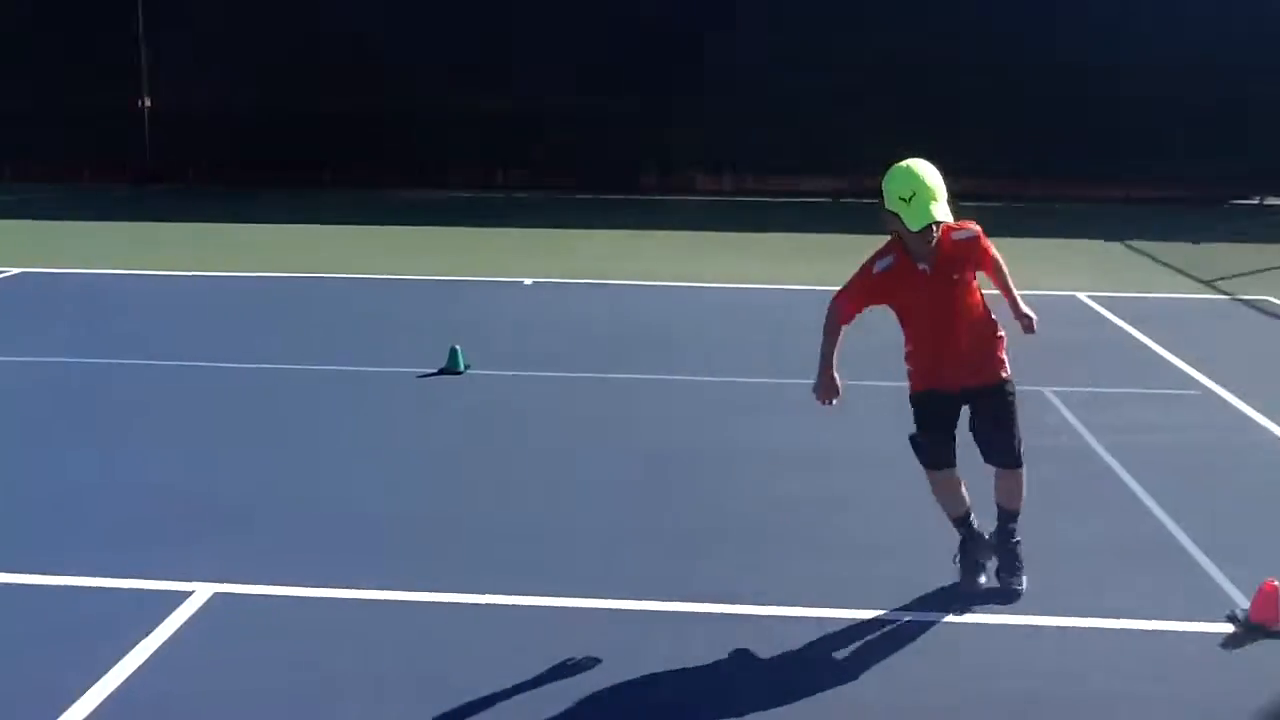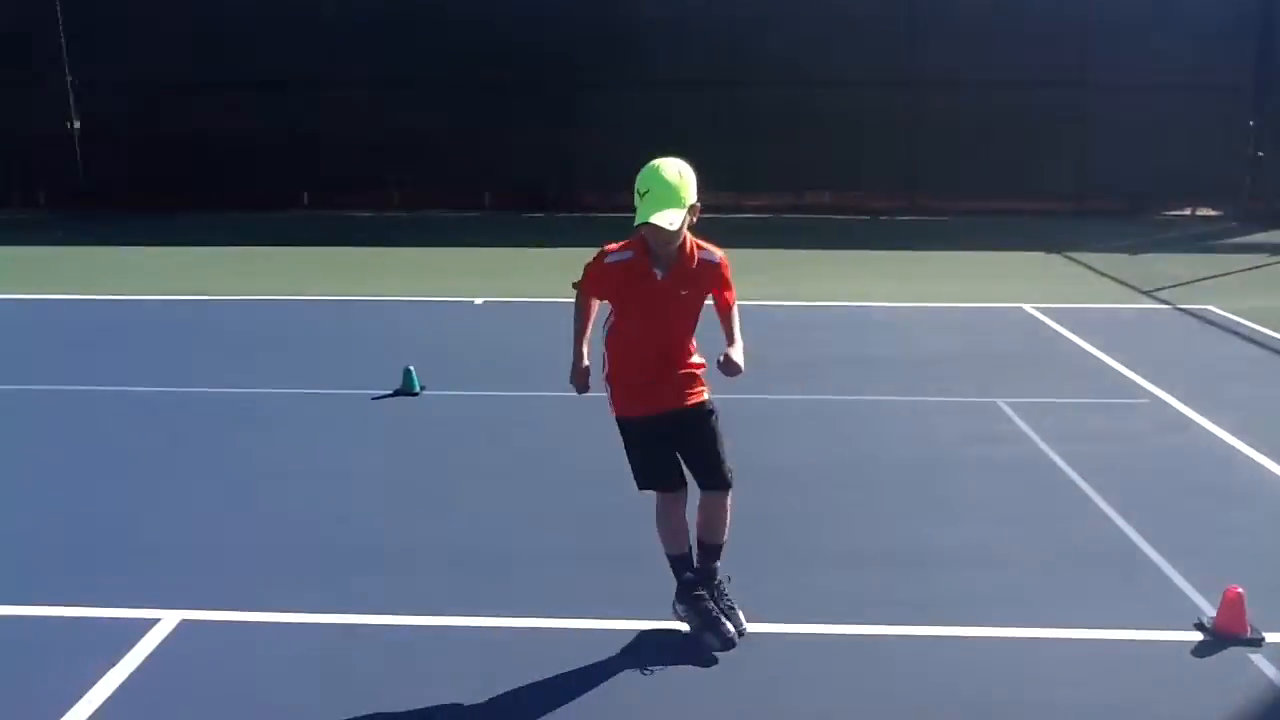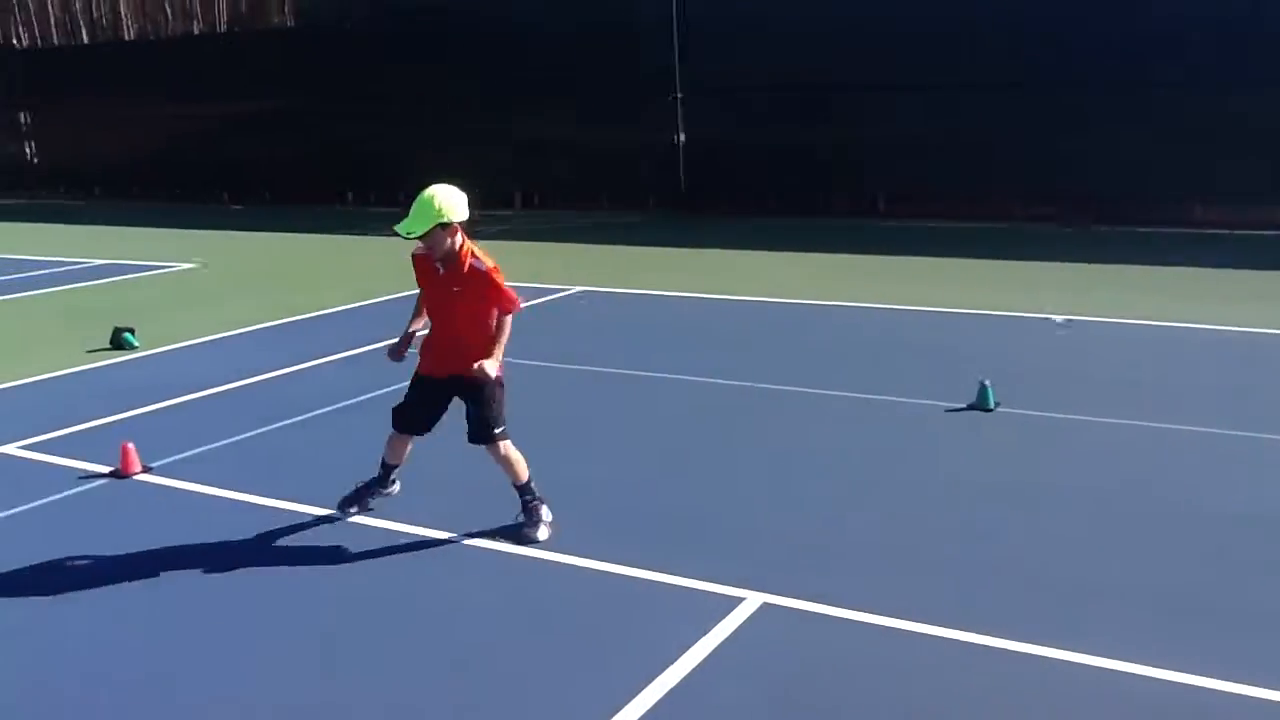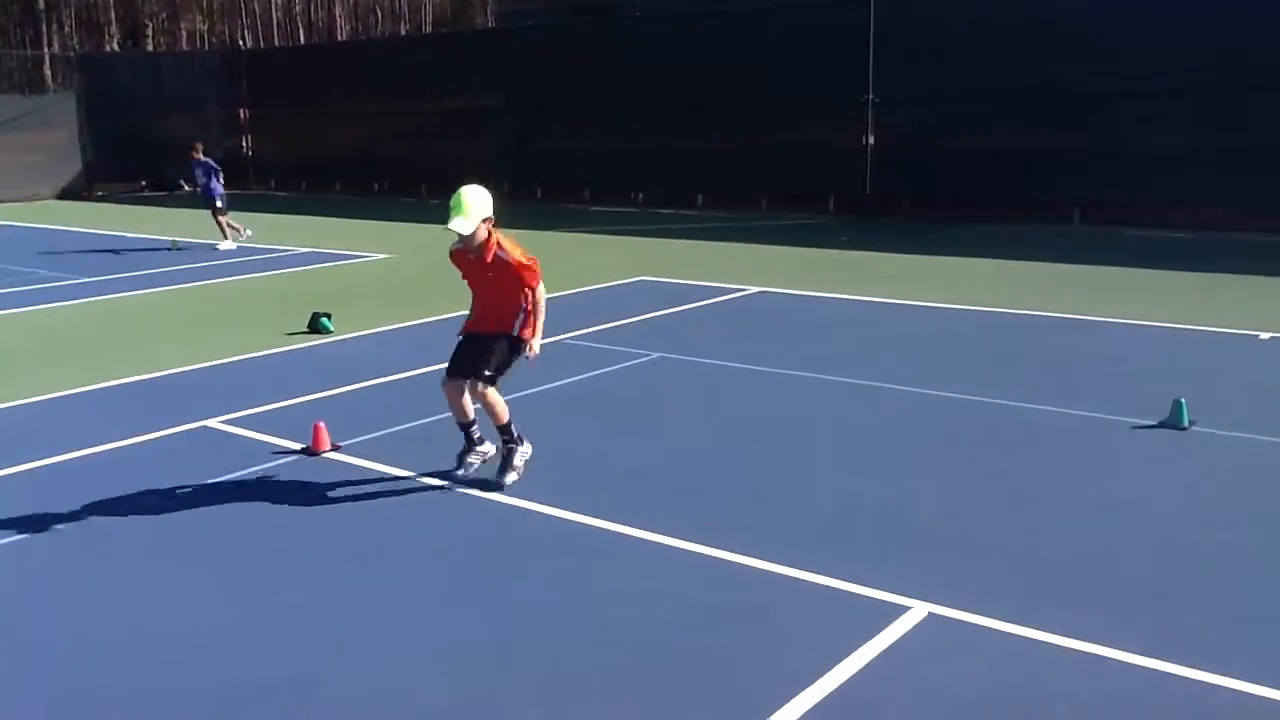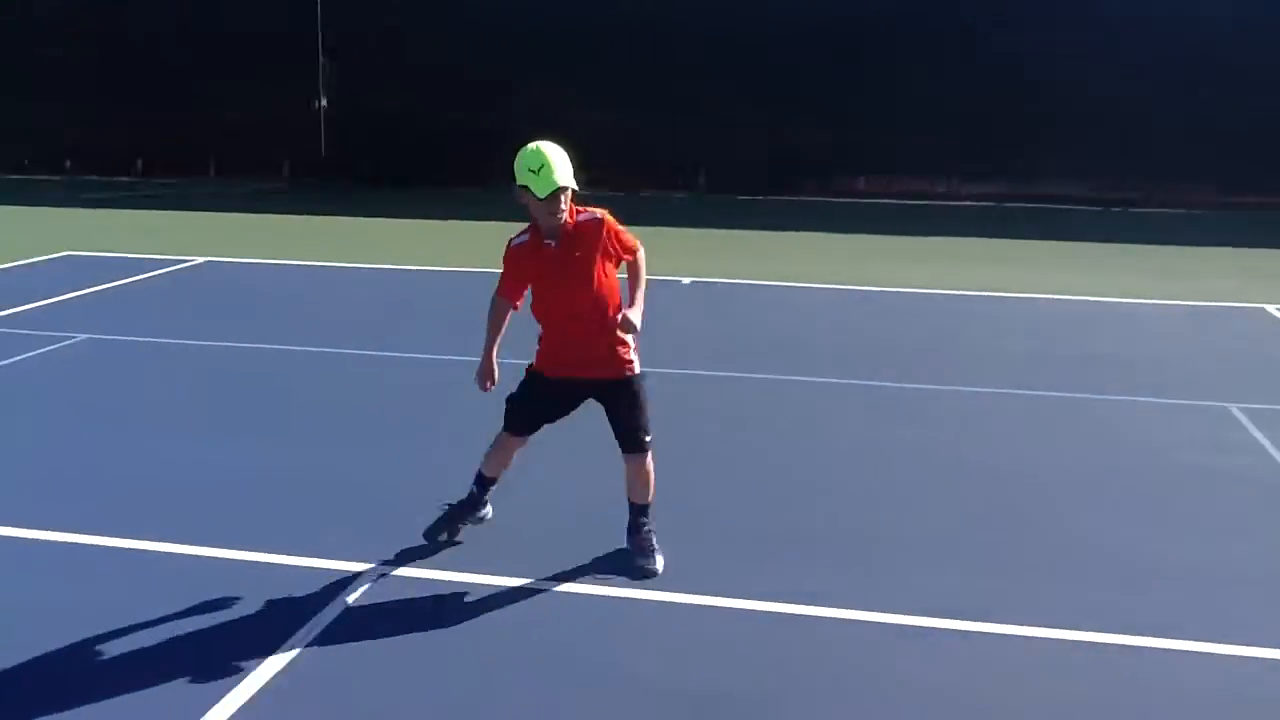
dt=1s
person 1, frame 1
left shoulder: (965, 239)
right shoulder: (879, 269)
left elbow: (994, 264)
right elbow: (839, 311)
left wrist: (1016, 304)
right wrist: (826, 371)
left hip: (989, 367)
right hip: (931, 374)
left knee: (1008, 461)
right knee: (939, 466)
left ankle: (1007, 539)
right ankle: (972, 540)
person 1, frame 2
left shoulder: (710, 262)
right shoulder: (613, 261)
left elbow: (724, 298)
right elbow: (586, 294)
left wrist: (734, 343)
right wrist: (580, 355)
left hip: (687, 388)
right hip: (634, 396)
left knee: (717, 487)
right knee: (671, 492)
left ankle: (710, 580)
right ankle: (688, 587)
person 1, frame 3
left shoulder: (481, 269)
right shoulder: (421, 258)
left elbow: (507, 310)
left wrist: (495, 357)
right wrist: (408, 335)
left hip: (476, 368)
right hip: (435, 362)
left knee: (494, 441)
right knee: (403, 430)
left ankle: (532, 504)
right ankle: (385, 481)
person 1, frame 4
left shoulder: (509, 256)
right shoulder: (458, 251)
left elbow: (537, 290)
left wrist: (536, 335)
right wrist: (473, 316)
left hip: (510, 329)
right hip: (479, 326)
left knee: (482, 387)
right knee: (451, 383)
left ankle: (514, 445)
right ankle: (476, 443)
person 1, frame 5
left shoulder: (597, 224)
right shoulder: (521, 247)
left elbow: (635, 252)
right elbow: (504, 300)
left wrist: (635, 305)
right wrist: (488, 353)
left hip: (615, 361)
right hip: (557, 362)
left knee: (638, 452)
right knee: (512, 433)
left ankle: (640, 528)
right ankle: (476, 502)
